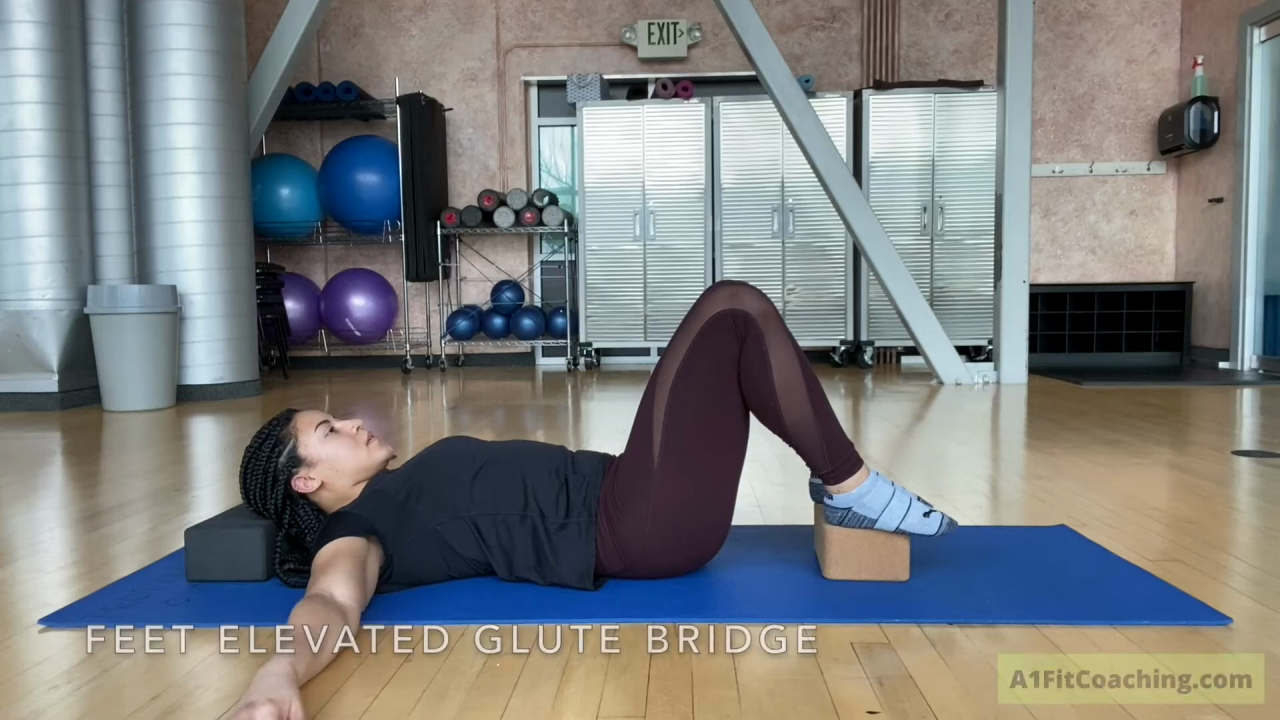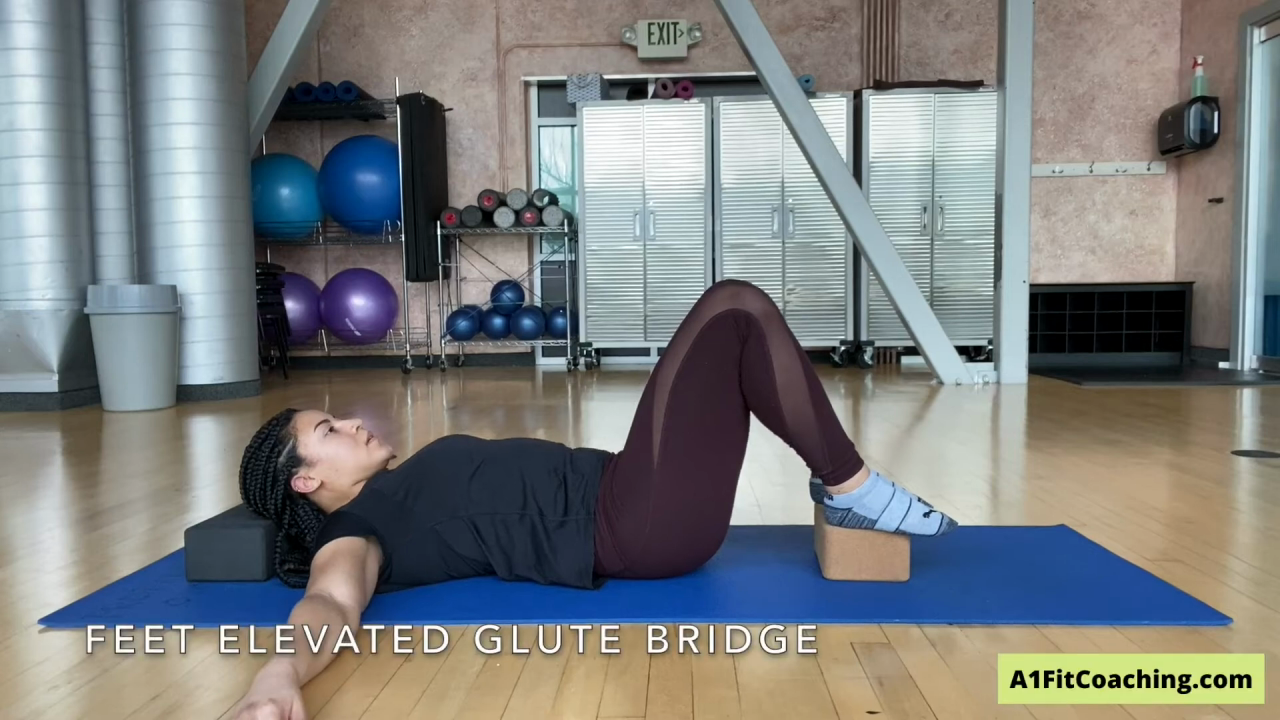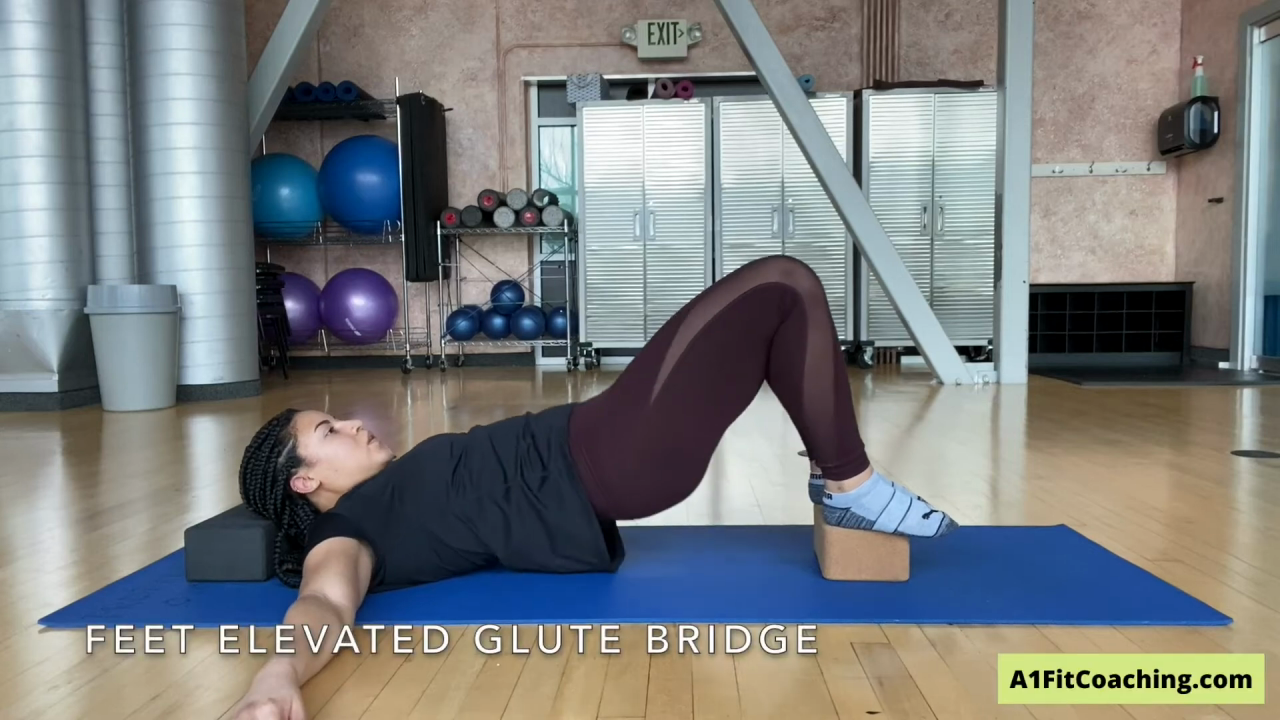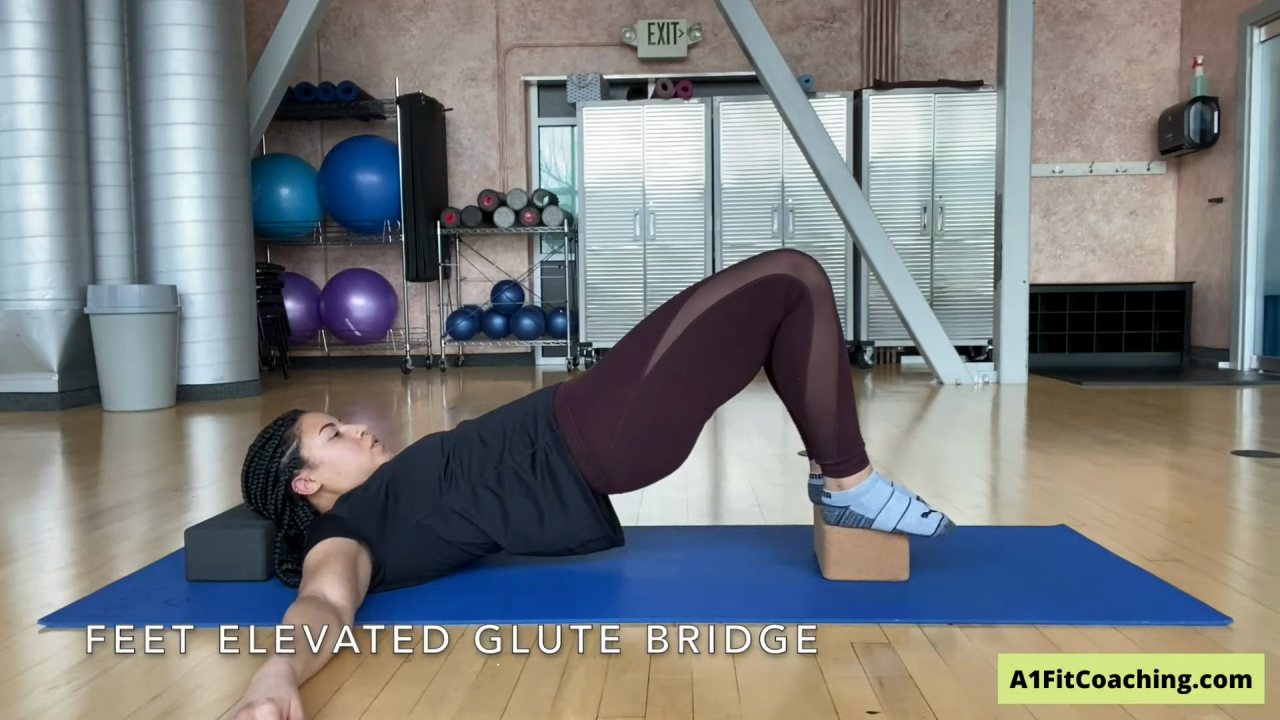
dt=0.4s
person 1, frame 1
left shoulder: (392, 501)
right shoulder: (355, 535)
right elbow: (330, 605)
left hip: (619, 498)
right hip: (649, 524)
left knee: (734, 315)
right knee: (734, 312)
left ankle: (846, 487)
right ankle: (852, 490)
person 1, frame 2
left shoulder: (390, 502)
right shoulder: (354, 536)
right elbow: (332, 603)
left hip: (613, 500)
right hip: (649, 522)
left knee: (736, 315)
right knee: (738, 313)
left ankle: (845, 488)
right ankle: (853, 491)
person 1, frame 3
left shoulder: (377, 505)
right shoulder: (344, 536)
right elbow: (326, 603)
left hip: (604, 455)
right hip: (619, 455)
left knee: (778, 292)
right knee: (786, 286)
left ankle: (841, 483)
right ankle: (851, 489)
person 1, frame 4
left shoulder: (375, 508)
right shoulder: (345, 536)
right elbow: (325, 602)
left hip: (590, 436)
right hip: (606, 431)
left knee: (784, 288)
right knee: (791, 280)
left ankle: (841, 481)
right ankle: (850, 486)
